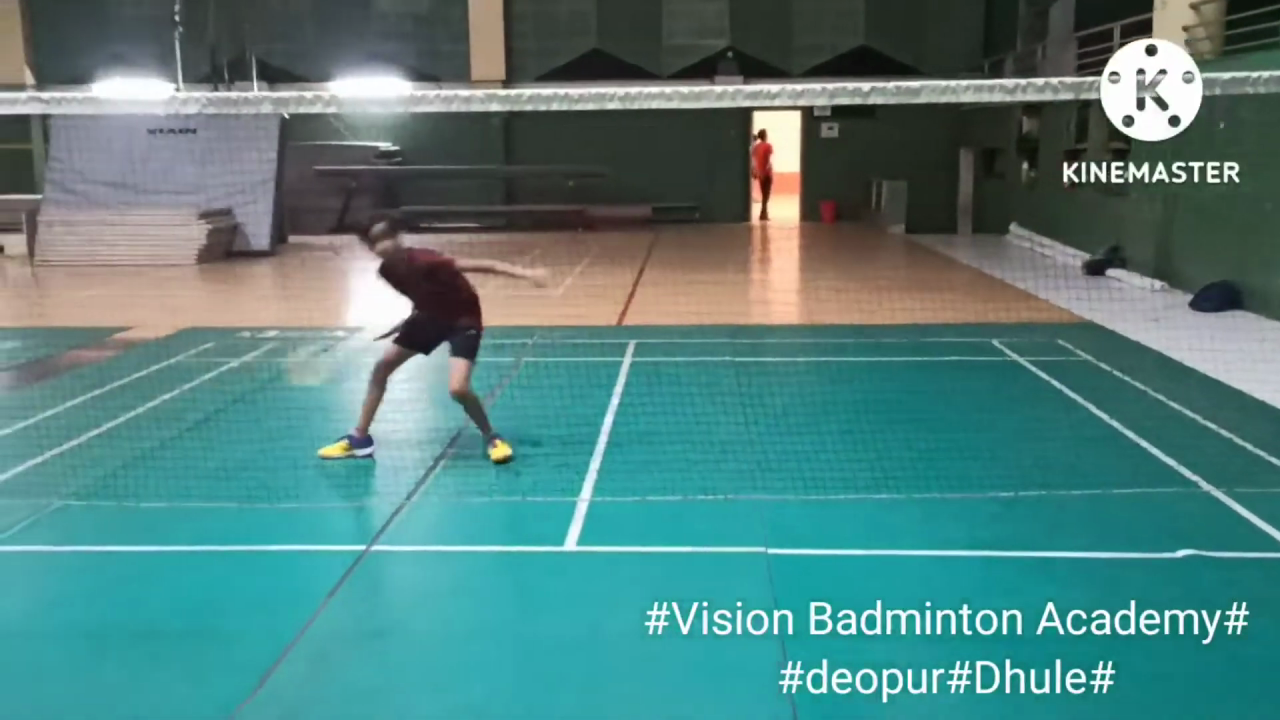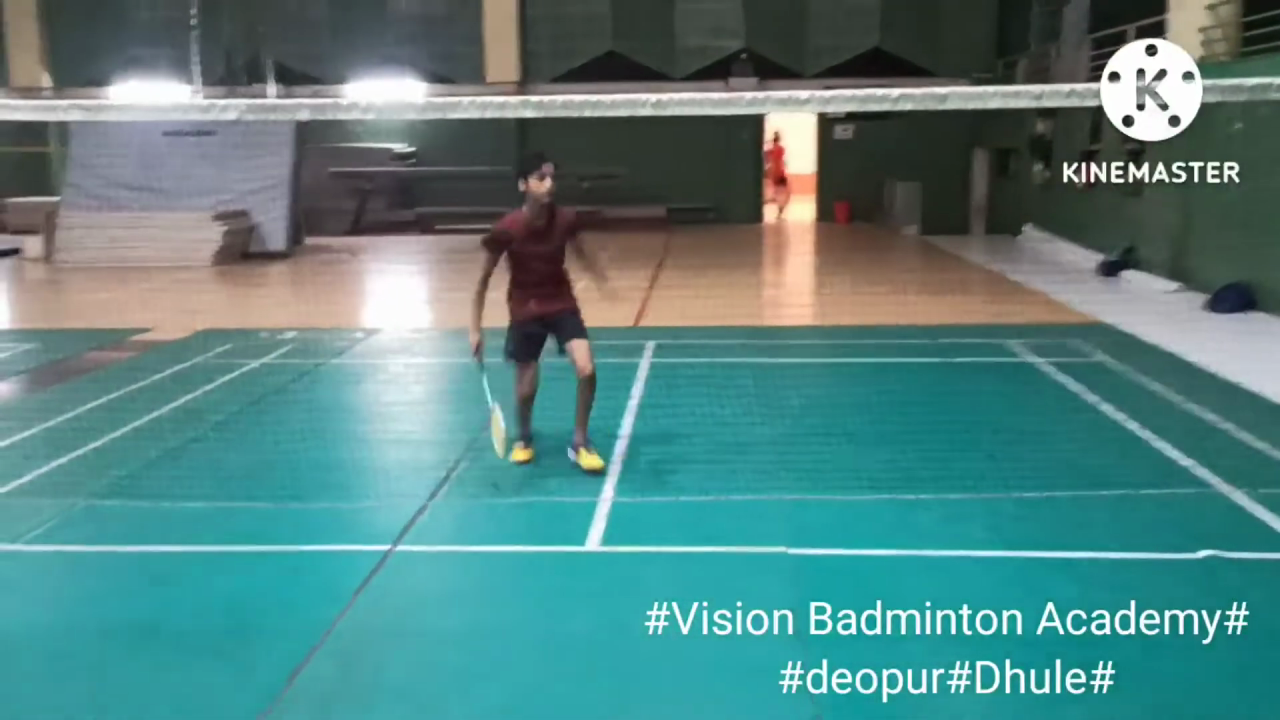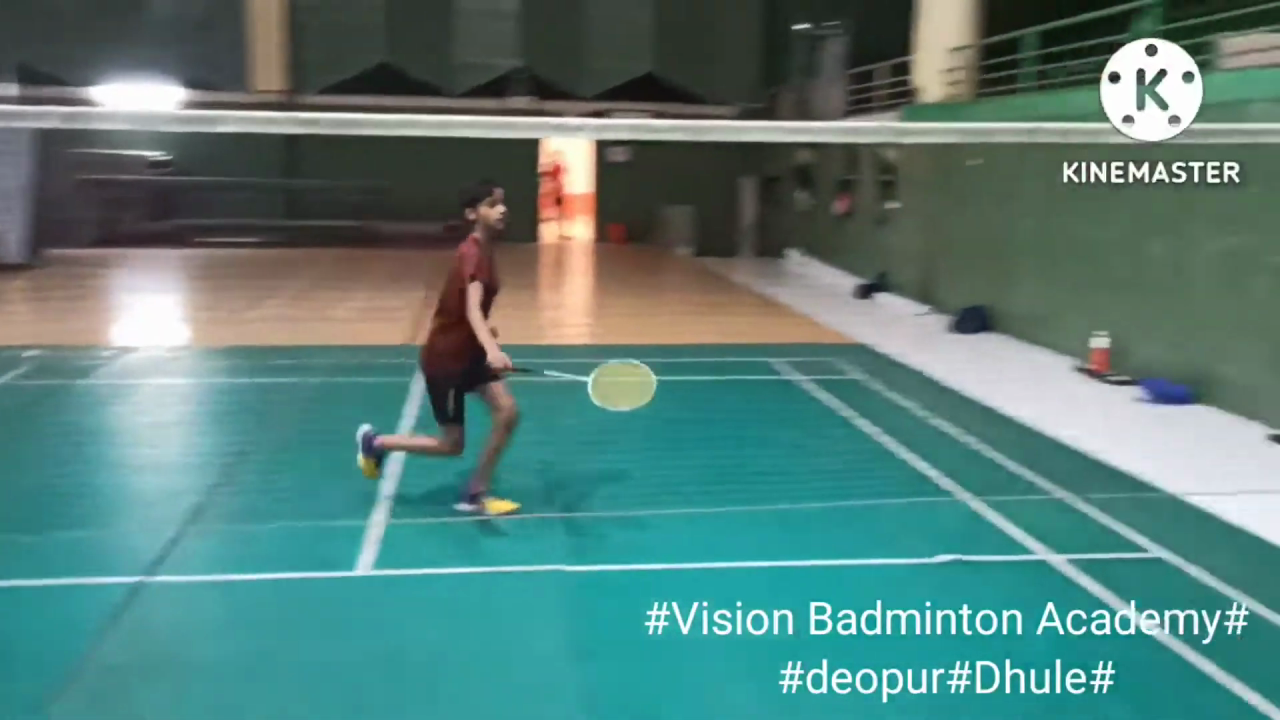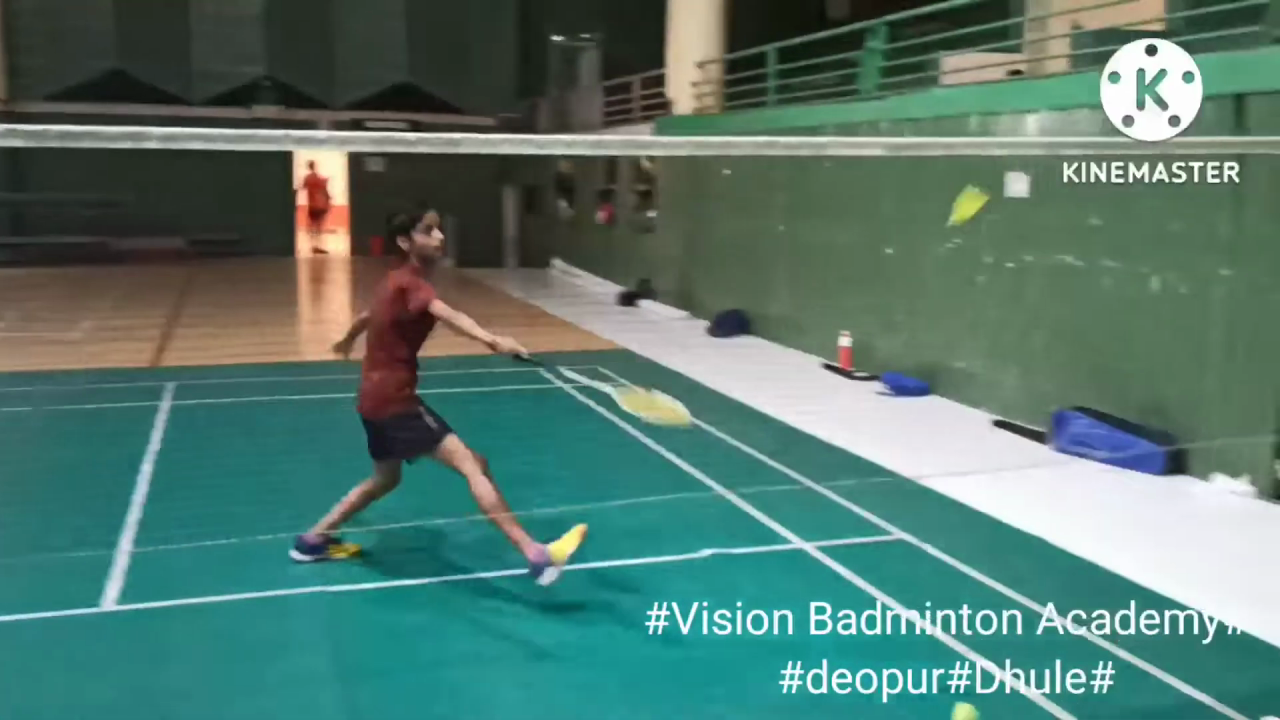
dt=0.4s
person 1, frame 1
left shoulder: (424, 261)
right shoulder: (388, 269)
left elbow: (478, 266)
left wrist: (526, 274)
left hip: (464, 318)
right hip: (430, 316)
left knee: (458, 389)
right knee: (382, 368)
left ankle: (492, 437)
right ankle: (360, 438)
person 1, frame 2
left shoulder: (565, 220)
right shoulder: (508, 228)
right elbow: (484, 278)
left wrist: (600, 278)
right wrist: (476, 328)
left hip: (561, 304)
right hip: (526, 310)
left knee: (586, 372)
right knee: (526, 390)
left ankle: (580, 442)
right ankle: (524, 438)
person 1, frame 3
left shoulder: (483, 251)
right shoulder: (473, 255)
right elbow: (472, 309)
left wrist: (486, 338)
right wrist: (491, 349)
left hip: (469, 347)
right hip: (445, 356)
left knee: (507, 413)
right knee: (451, 445)
left ankle: (476, 493)
right ankle: (375, 442)
person 1, frame 4
left shoulder: (400, 281)
right shoulder: (411, 283)
left elbow: (368, 316)
right elbow: (449, 315)
left wrist: (348, 339)
right wrist: (494, 340)
left hip: (379, 397)
right hip: (393, 400)
left knee: (386, 480)
right knee: (475, 466)
left ankle: (313, 540)
right ankle: (539, 557)
